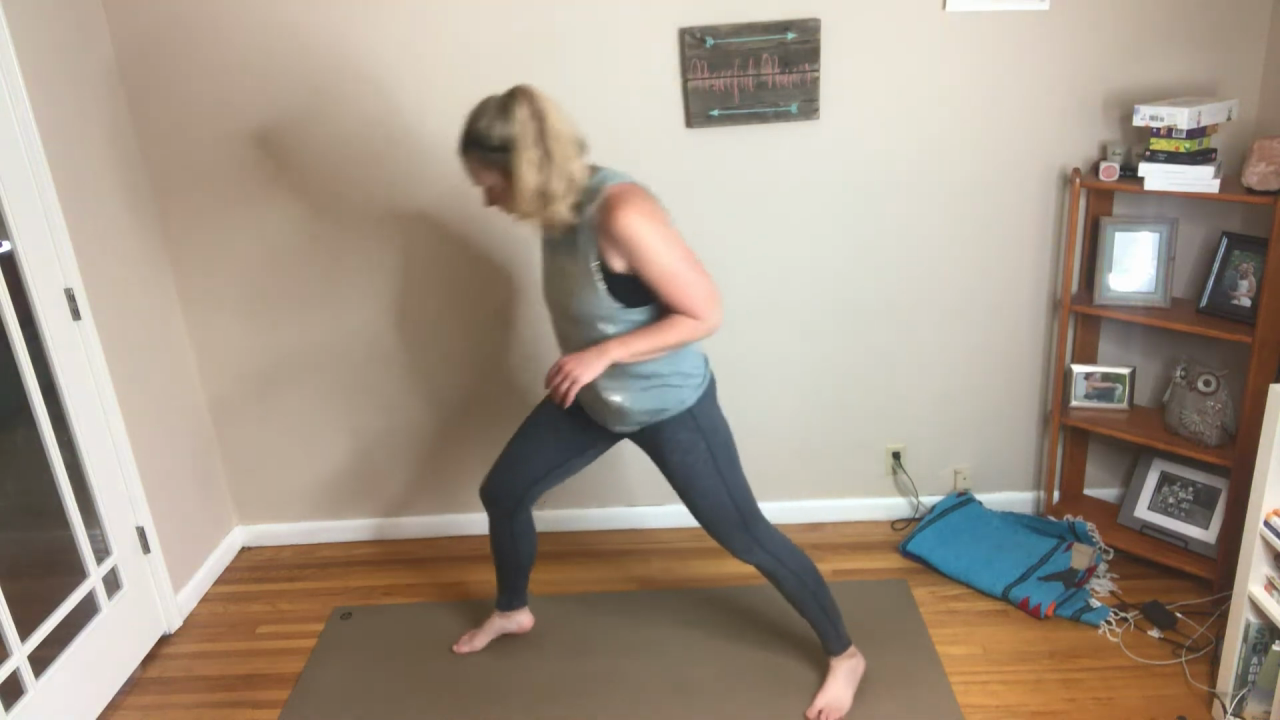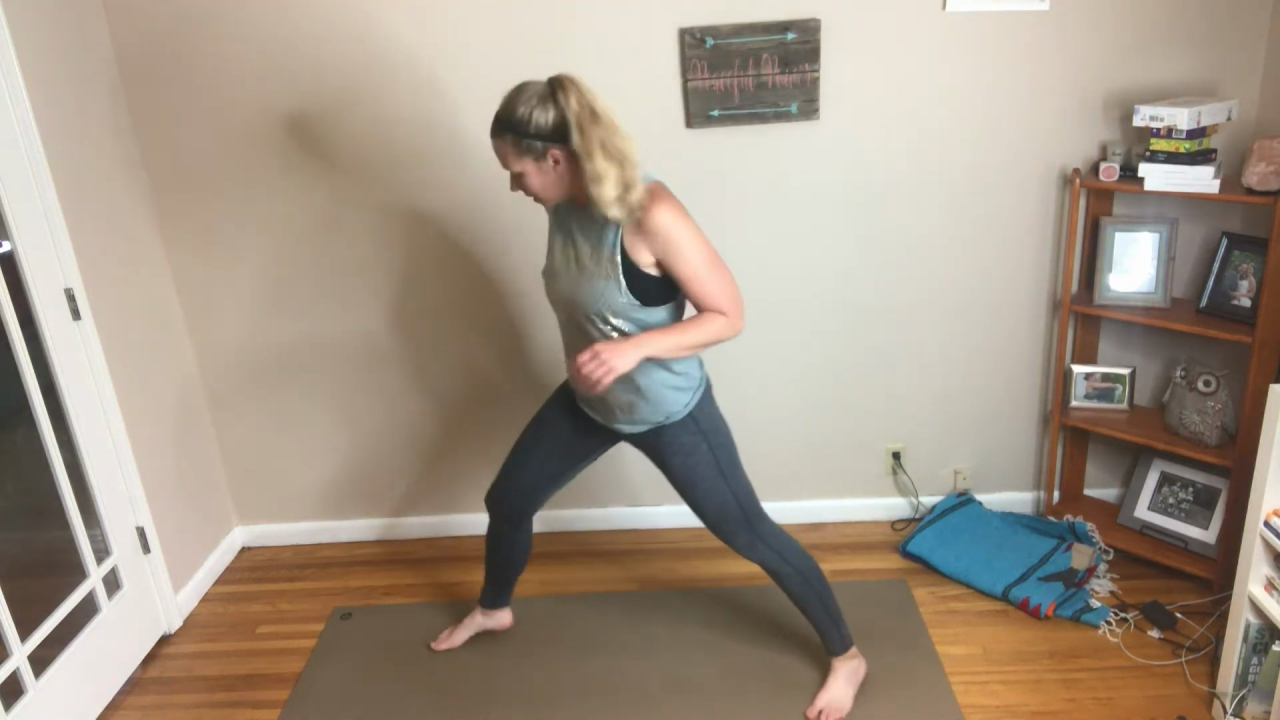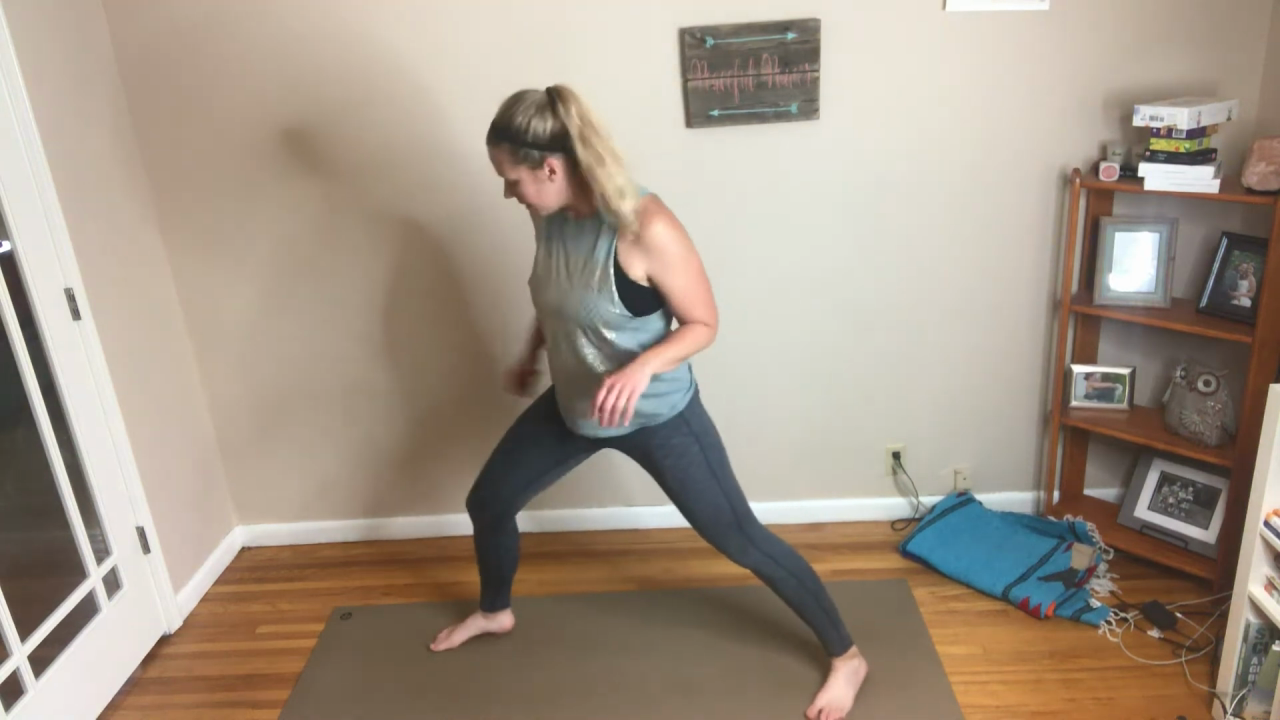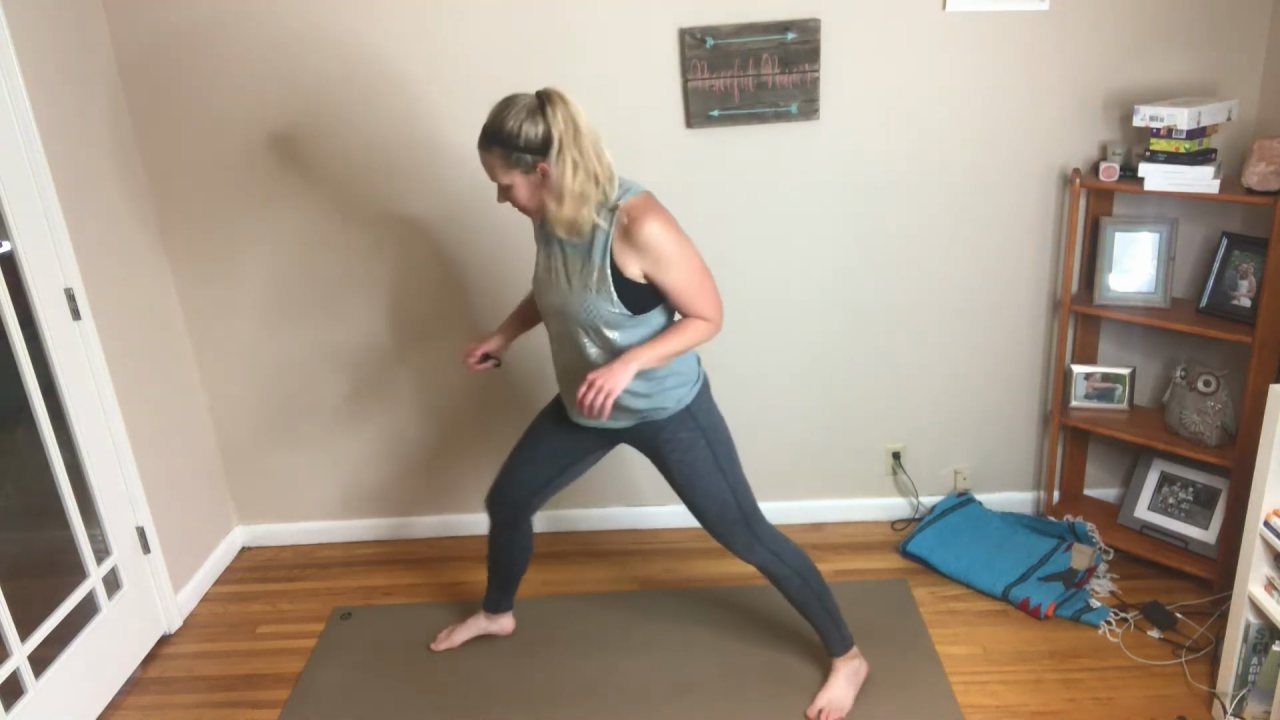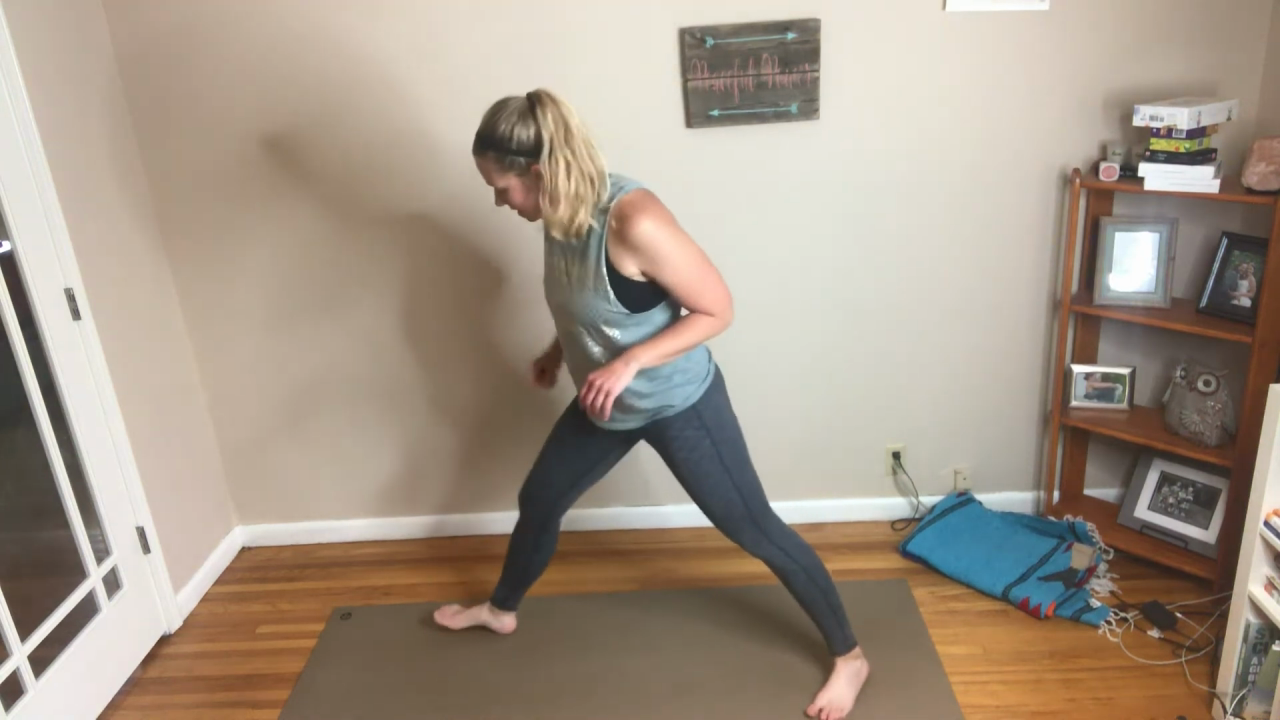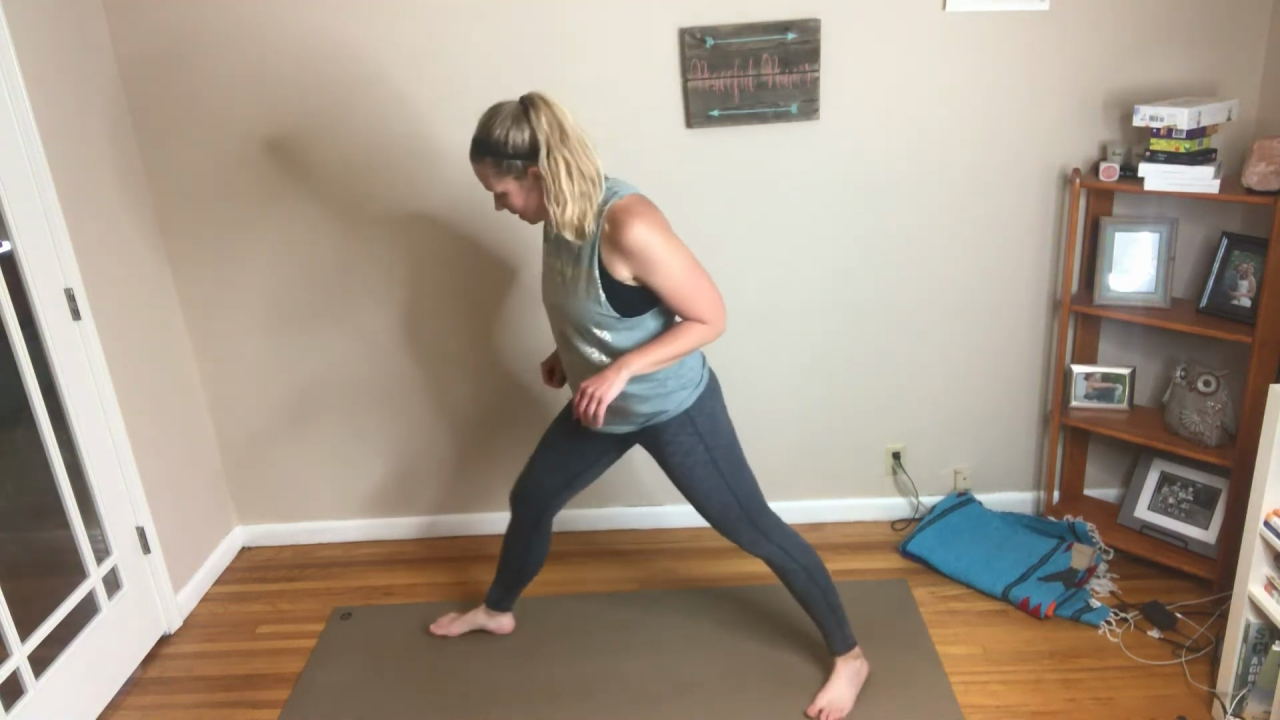
dt=0.2s
person 1, frame 1
left shoulder: (622, 213)
right shoulder: (556, 207)
left elbow: (703, 314)
left wrist: (603, 354)
right wrist: (580, 360)
left hip: (672, 404)
right hip: (594, 398)
left knee: (746, 536)
right knee: (501, 491)
left ankle: (844, 657)
right ankle: (511, 610)
person 1, frame 2
left shoulder: (650, 212)
right shoulder: (565, 204)
left elbow: (728, 316)
left wrist: (634, 349)
left hip: (668, 408)
right hip: (587, 398)
left knee: (750, 535)
right knee: (508, 498)
left ankle: (846, 657)
right ankle: (493, 609)
person 1, frame 3
left shoulder: (646, 227)
right shoulder: (550, 214)
left elbow: (702, 326)
left wrist: (639, 370)
right wrist: (532, 353)
left hip: (657, 413)
right hip: (570, 405)
left knee: (741, 539)
right knee: (487, 501)
left ankle: (845, 657)
right ankle: (494, 611)
person 1, frame 4
left shoulder: (640, 223)
right shoulder: (550, 214)
left elbow: (706, 317)
left wrist: (628, 364)
right wrist: (505, 333)
left hip: (668, 408)
right hip: (582, 404)
left knee: (746, 535)
right knee: (507, 501)
left ankle: (847, 657)
right ankle: (496, 613)
person 1, frame 5
left shoulder: (634, 219)
right shoulder: (560, 214)
left elbow: (716, 310)
left wrist: (629, 362)
right wrist: (560, 350)
left hip: (679, 404)
right hip: (605, 403)
left knee: (755, 530)
right knee: (538, 500)
left ankle: (848, 657)
right ankle: (501, 610)
person 1, frame 6
left shoulder: (628, 224)
right shoulder: (561, 214)
left elbow: (709, 319)
left wrist: (620, 371)
right wrist: (569, 355)
left hip: (673, 407)
right hip: (602, 405)
left knee: (754, 531)
right knee: (530, 500)
left ankle: (849, 657)
right ankle: (496, 611)
